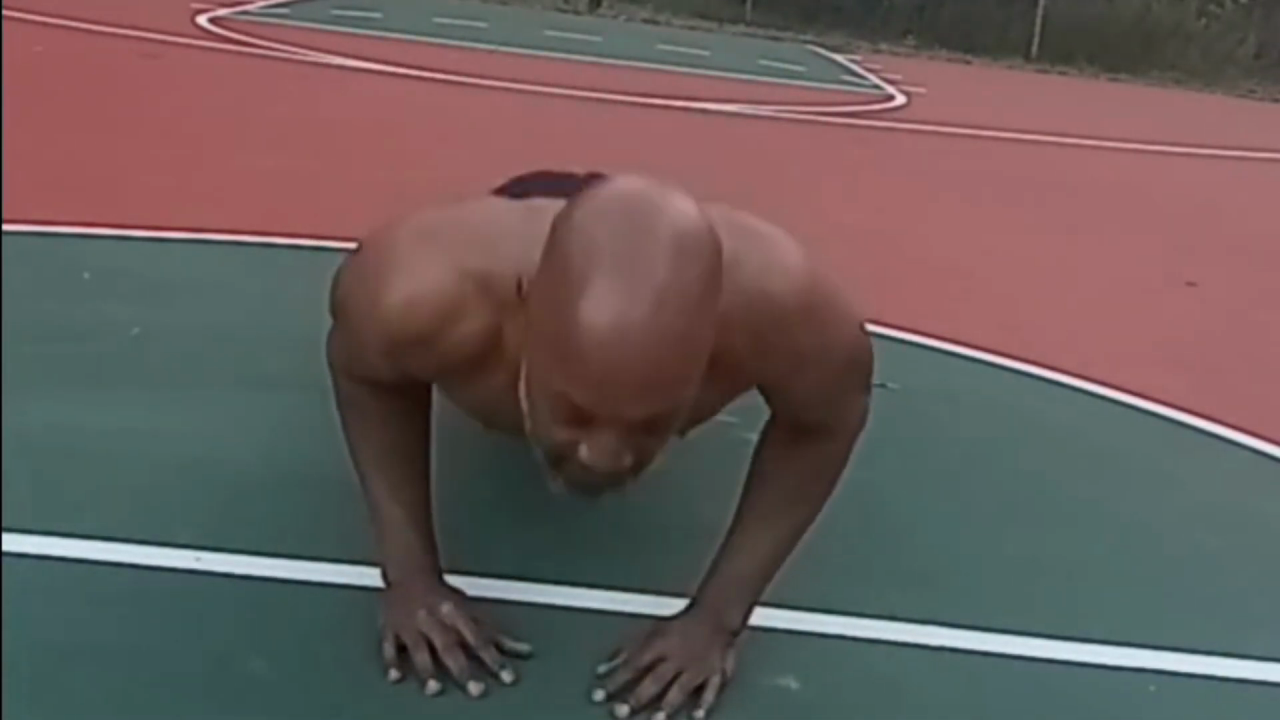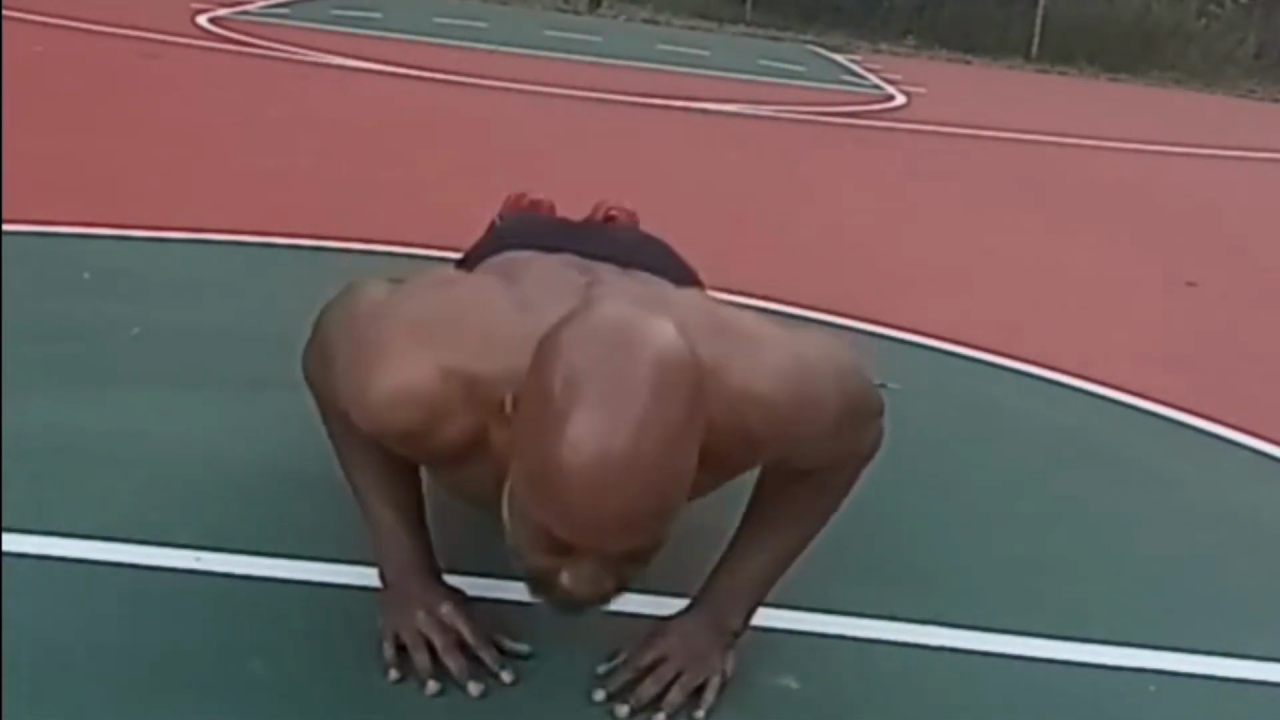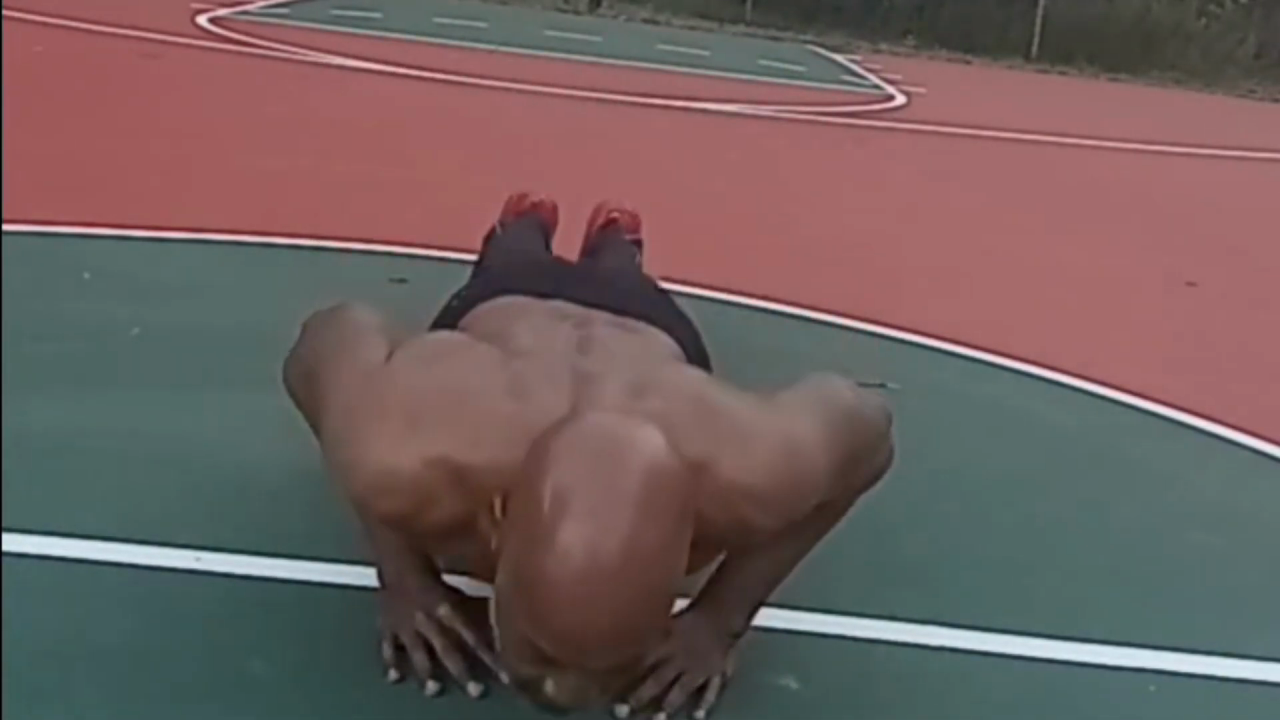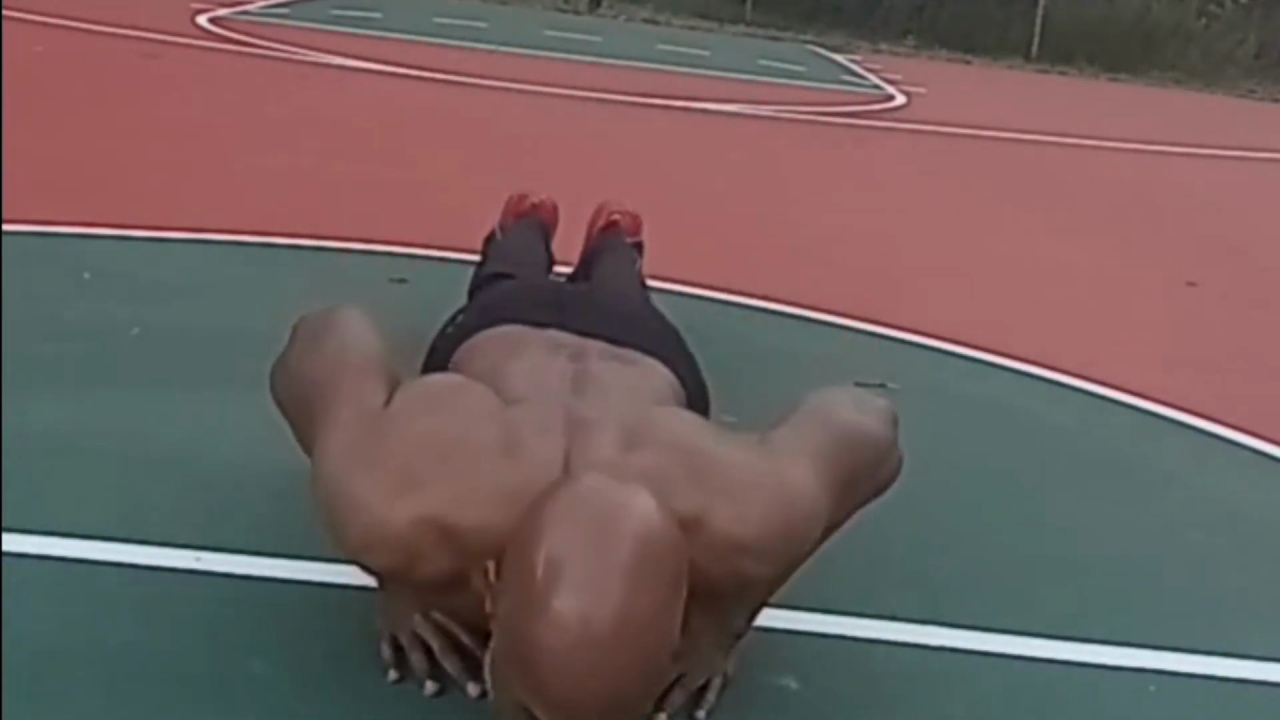
dt=0.1s
person 1, frame 1
left shoulder: (777, 297)
right shoulder: (421, 293)
left elbow: (825, 424)
right elbow: (365, 378)
left wrist: (717, 617)
right wrist: (409, 576)
right ankle: (523, 212)
person 1, frame 2
left shoulder: (759, 397)
right shoulder: (409, 386)
left elbow: (857, 432)
right elbow: (330, 370)
left wrist: (719, 619)
right wrist: (406, 580)
left ankle: (617, 231)
right ankle: (520, 225)
person 1, frame 3
left shoulder: (744, 477)
right shoulder: (412, 464)
left elbow: (867, 423)
right elbow: (333, 338)
left wrist: (719, 622)
right wrist: (403, 582)
left hip: (652, 342)
right hip: (492, 325)
left ankle: (613, 237)
right ankle: (525, 225)
person 1, frame 4
left shoulder: (740, 527)
right shoulder: (401, 518)
left elbow: (875, 431)
right elbow: (325, 343)
left wrist: (722, 625)
left hip: (647, 362)
left ankle: (614, 239)
right ankle: (525, 226)
